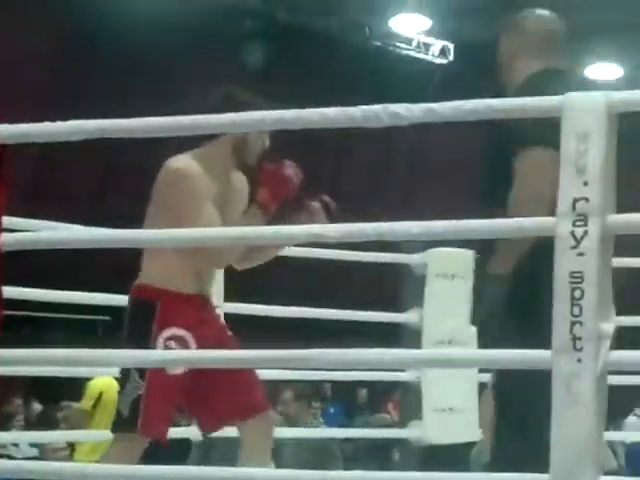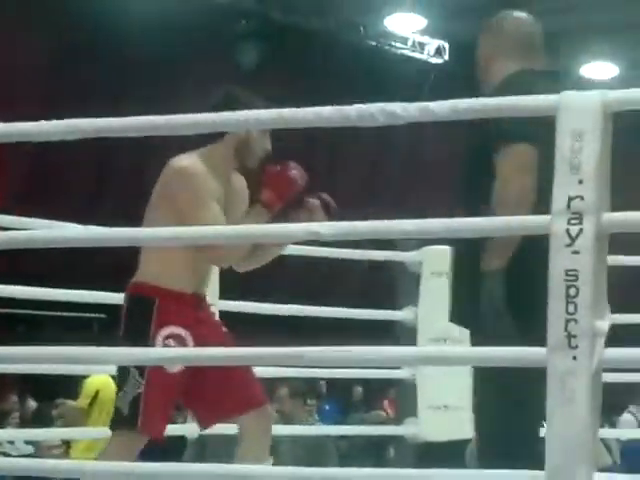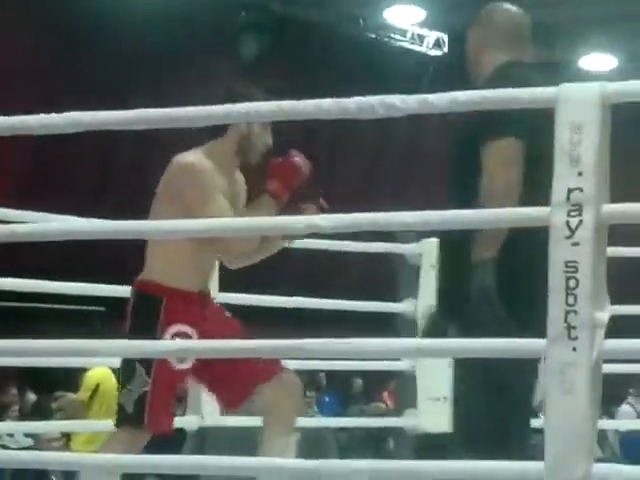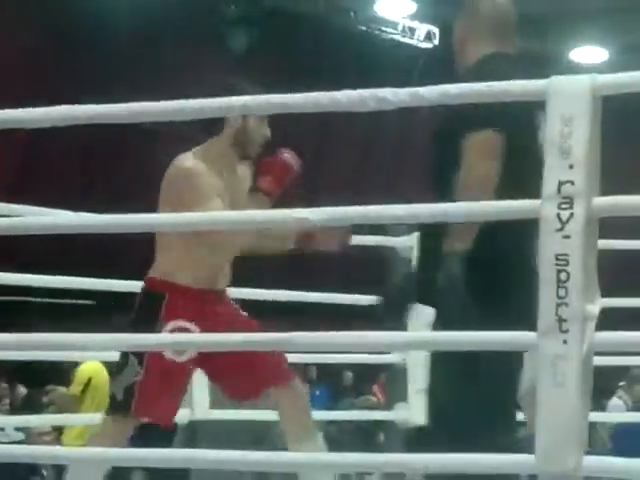
dt=0.1s
person 1, frame 1
left shoulder: (534, 97)
right shoulder: (575, 99)
left elbow: (534, 185)
left wrist: (496, 274)
left hip: (533, 294)
left knee: (522, 443)
right knee: (525, 437)
person 1, frame 2
left shoulder: (512, 95)
right shoulder: (555, 99)
left elbow: (517, 180)
left wrist: (492, 269)
left hip: (516, 293)
right hip: (539, 295)
left knee: (505, 440)
right knee: (512, 435)
person 1, frame 3
left shoulder: (500, 91)
left elbow: (502, 173)
left wrist: (482, 263)
left hip: (500, 283)
right hip: (527, 289)
left knee: (483, 436)
right knee: (504, 432)
person 1, frame 4
left shoulder: (481, 83)
right shoulder: (529, 85)
left elbow: (481, 162)
left wrist: (453, 255)
left hip: (480, 282)
right hip: (510, 283)
left knee: (459, 429)
right knee: (488, 426)
person 2, frame 1
left shoulder: (236, 183)
right shoulder: (182, 174)
left elbow: (243, 258)
right elbow: (216, 253)
left wrist: (300, 223)
right wrist: (264, 204)
left hip: (200, 315)
right hip: (160, 312)
left knee: (258, 424)
right knee: (133, 439)
person 2, frame 2
left shoulder: (235, 184)
right shoulder: (187, 173)
left elbow: (243, 261)
right elbow: (223, 252)
left wrist: (297, 223)
right wrist: (268, 203)
left hip: (194, 311)
right hip: (157, 310)
left knee: (258, 417)
right knee: (133, 434)
person 2, frame 3
left shoulder: (233, 180)
right shoulder: (193, 170)
right elbow: (232, 246)
right wrist: (276, 194)
left hip: (201, 309)
right hip: (162, 310)
left knee: (284, 390)
right knee: (135, 432)
person 2, frame 4
left shoulder: (243, 172)
right shoulder: (190, 171)
left elbow: (244, 239)
right elbow: (221, 244)
left wrist: (304, 237)
right wrist: (266, 192)
left hip: (215, 303)
right hip: (170, 304)
left knee: (293, 395)
right knee: (125, 420)
